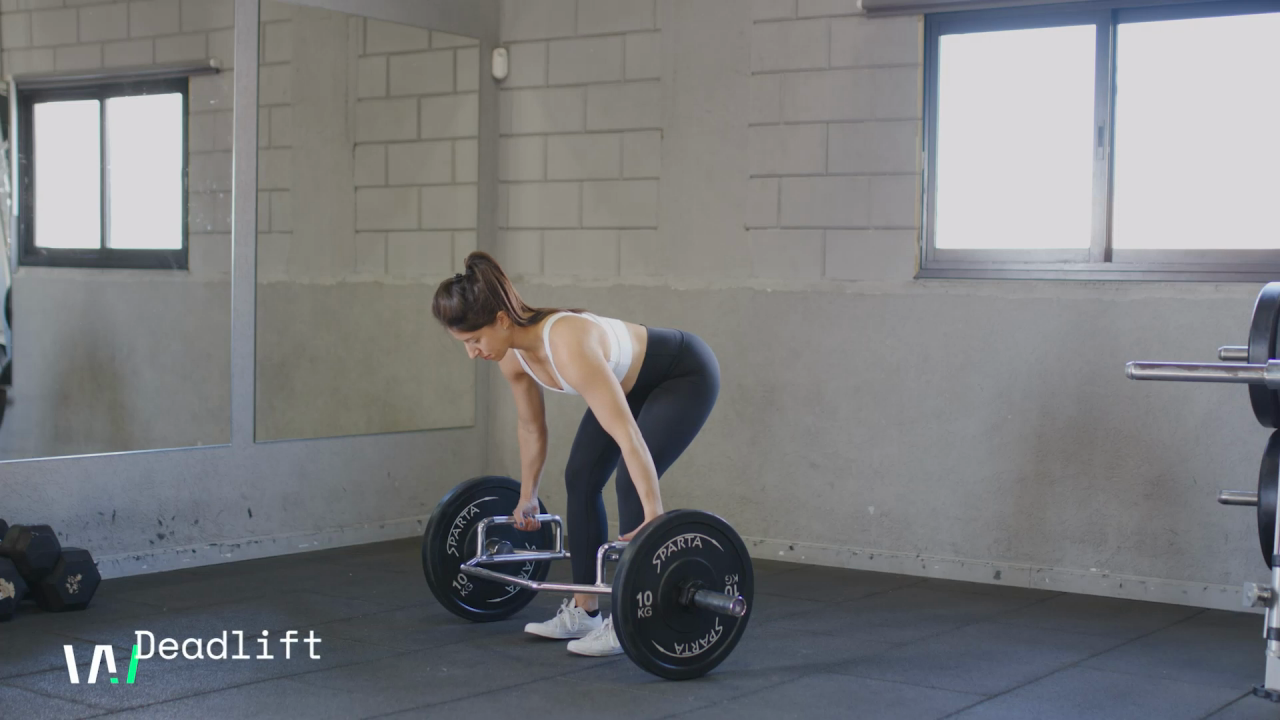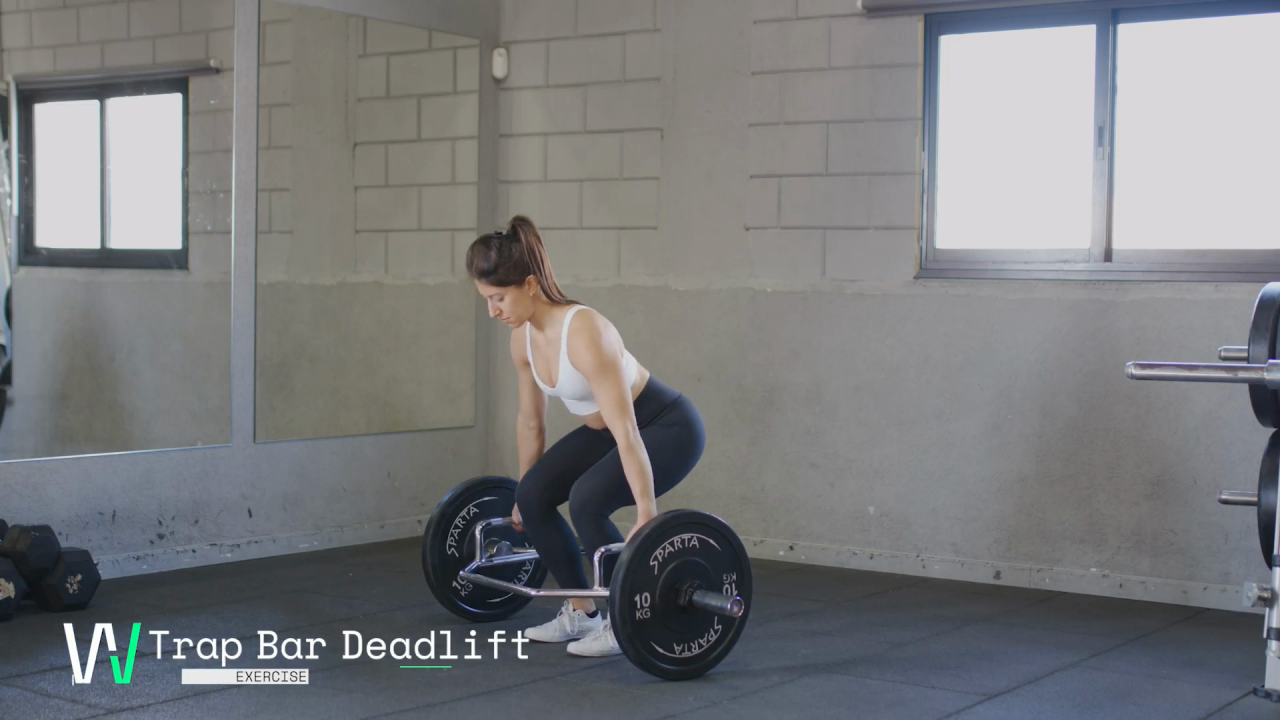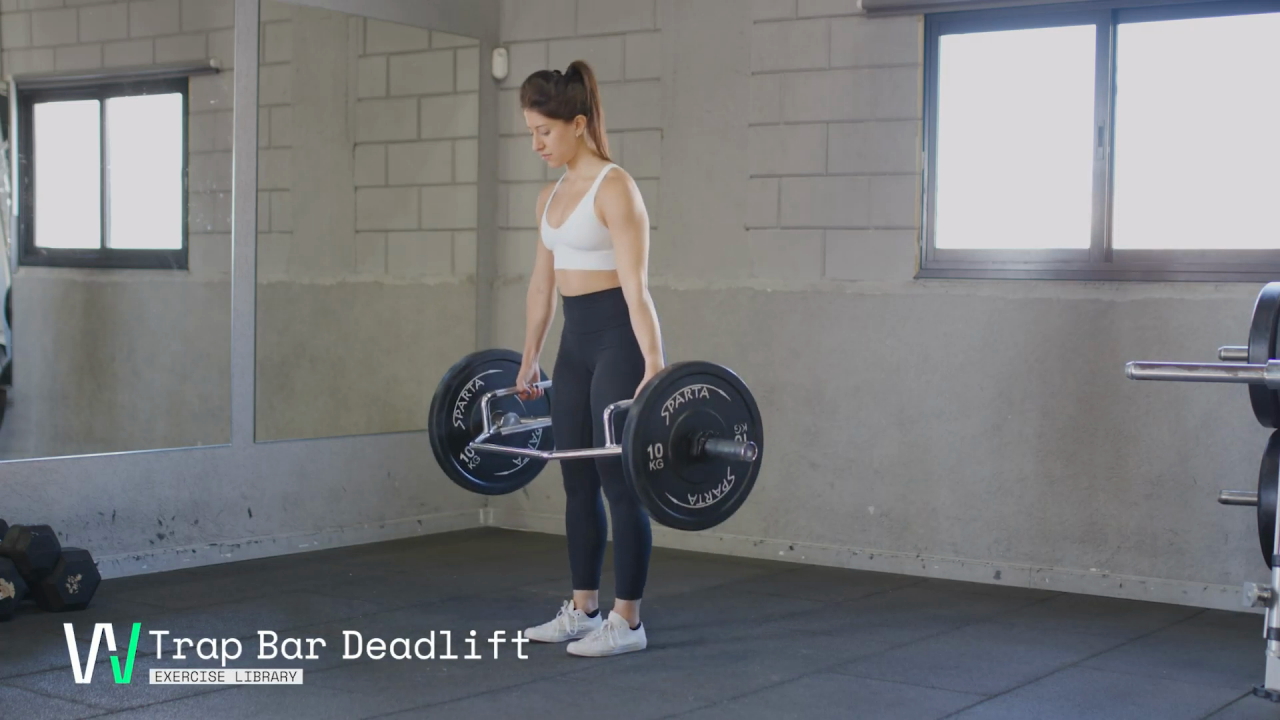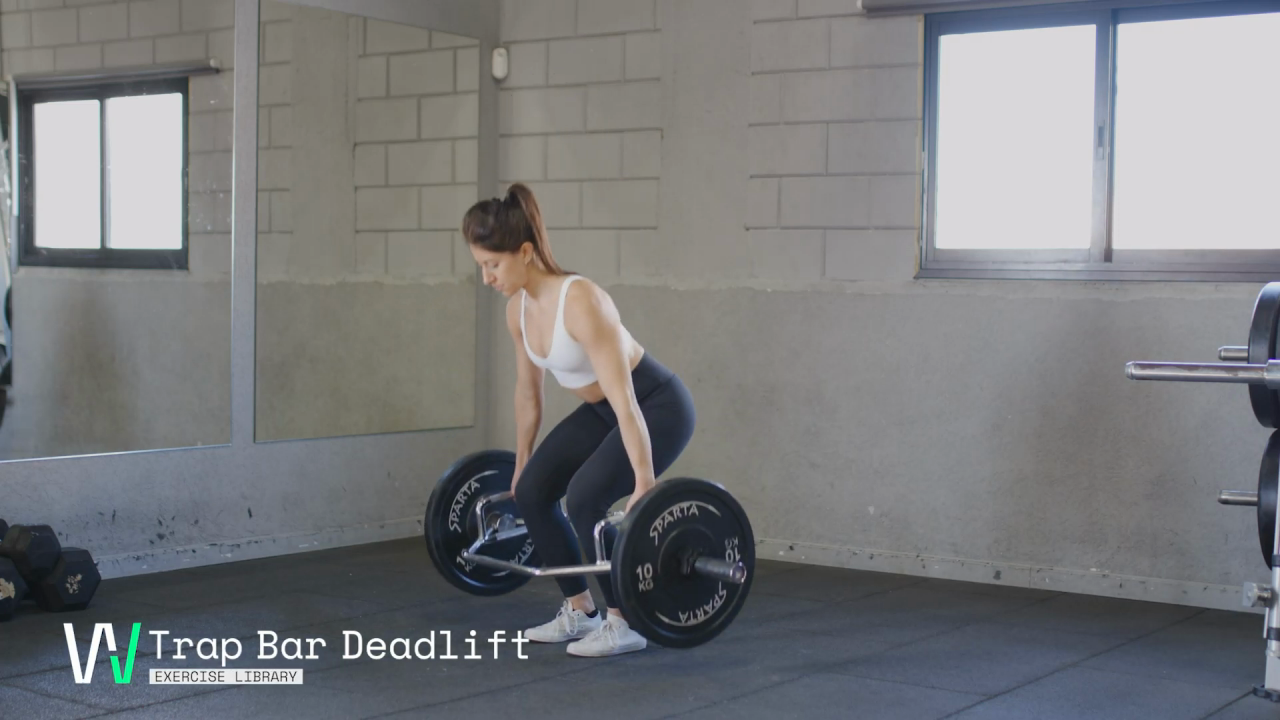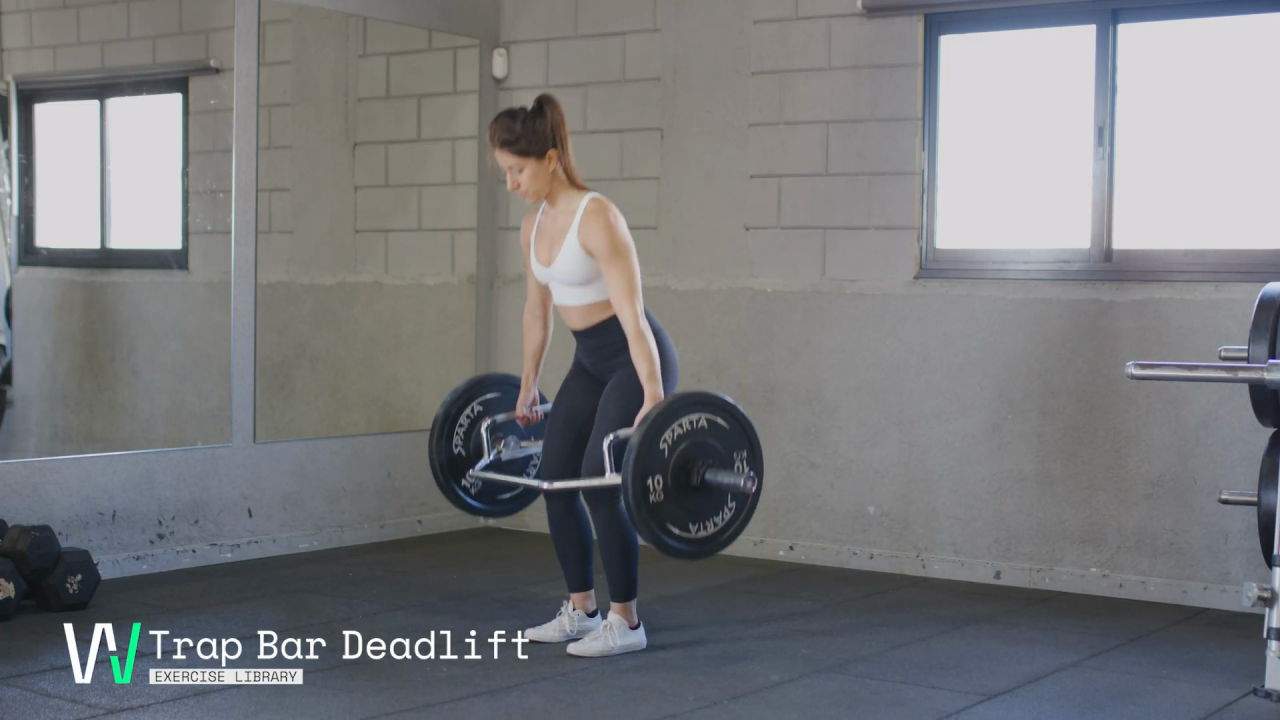
dt=1s
person 1, frame 1
left shoulder: (568, 345)
right shoulder: (513, 353)
left elbow: (627, 435)
right elbow: (531, 427)
left wrist: (654, 517)
right wrist: (528, 497)
left hip: (685, 374)
right hip: (631, 380)
left knee: (630, 484)
right knee: (580, 477)
right ankle: (583, 611)
person 1, frame 2
left shoulder: (585, 334)
right shoulder: (523, 339)
left elbow: (626, 434)
right elbow: (530, 422)
left wrist: (647, 517)
right wrist: (520, 494)
left hip: (668, 427)
right hip: (605, 429)
left knee: (587, 501)
right knee: (532, 497)
right ankle: (581, 612)
person 1, frame 3
left shoulder: (615, 187)
right shoulder: (551, 196)
left elbow: (637, 287)
right elbow: (542, 283)
left wrist: (654, 369)
right wrist: (529, 360)
left hip: (618, 339)
right hip: (575, 343)
left knee: (620, 483)
right knee: (579, 482)
left ankle: (627, 623)
right ankle: (582, 610)
person 1, frame 4
left shoulder: (582, 302)
right shoulder: (518, 307)
left elbow: (625, 401)
right elbow: (528, 391)
left wrist: (645, 485)
right wrist: (521, 465)
left hip: (658, 407)
right hip: (600, 410)
left knee: (585, 498)
right knee: (532, 492)
left ankle: (627, 621)
right ankle: (580, 610)
person 1, frame 5
left shoulder: (597, 218)
right shoulder: (534, 225)
left elbow: (632, 315)
right elbow: (536, 311)
left wrist: (654, 402)
right wrist: (527, 389)
left hip: (632, 360)
right hip: (590, 362)
left knee: (601, 488)
right knee: (557, 483)
left ankle: (626, 622)
right ankle: (581, 609)
